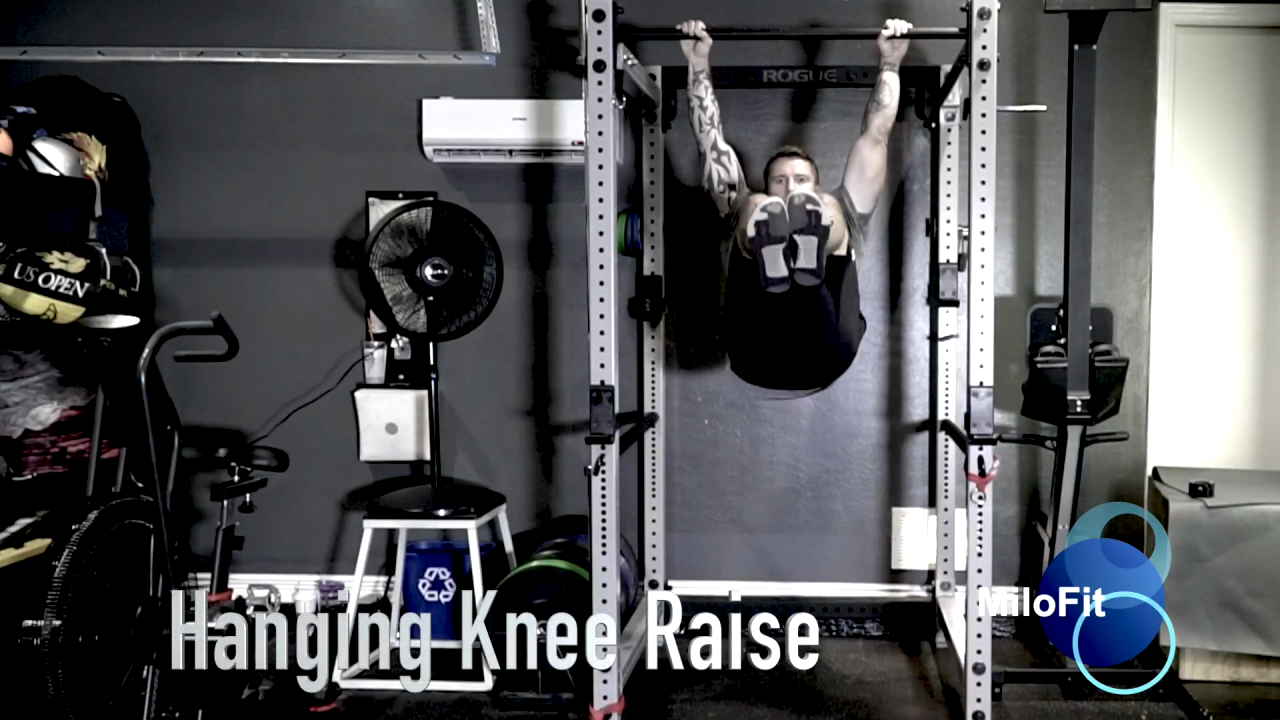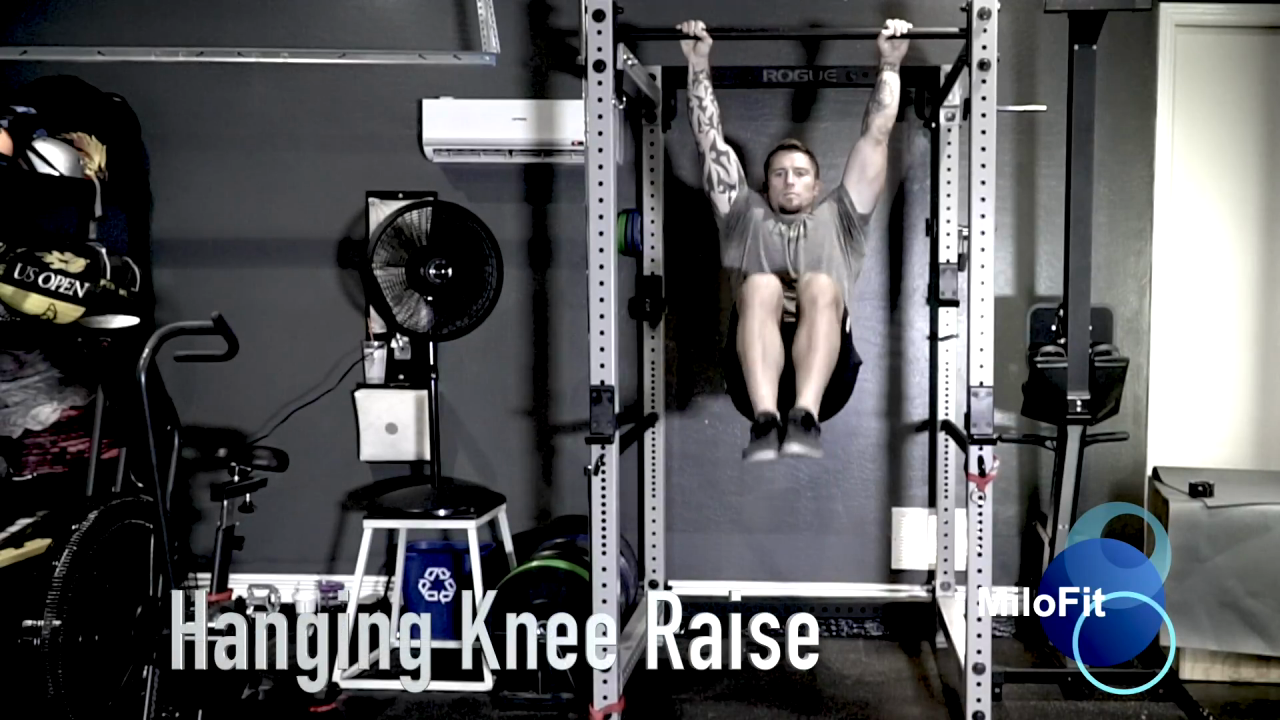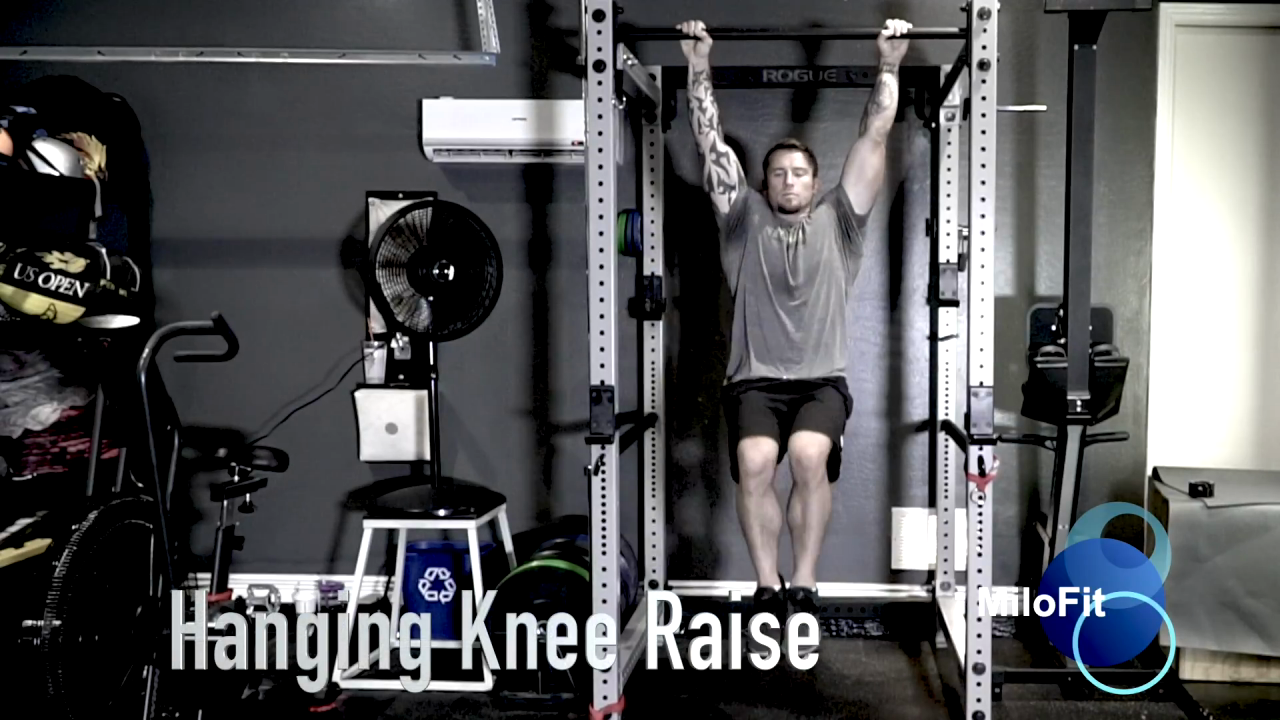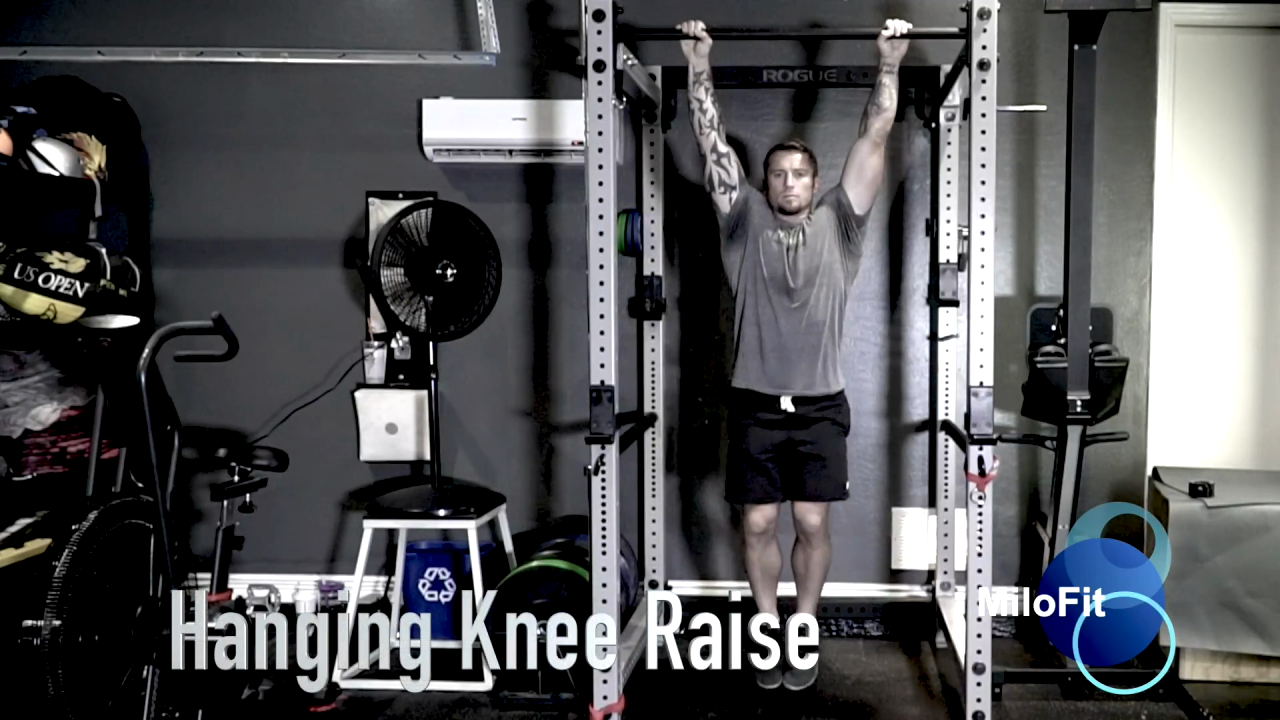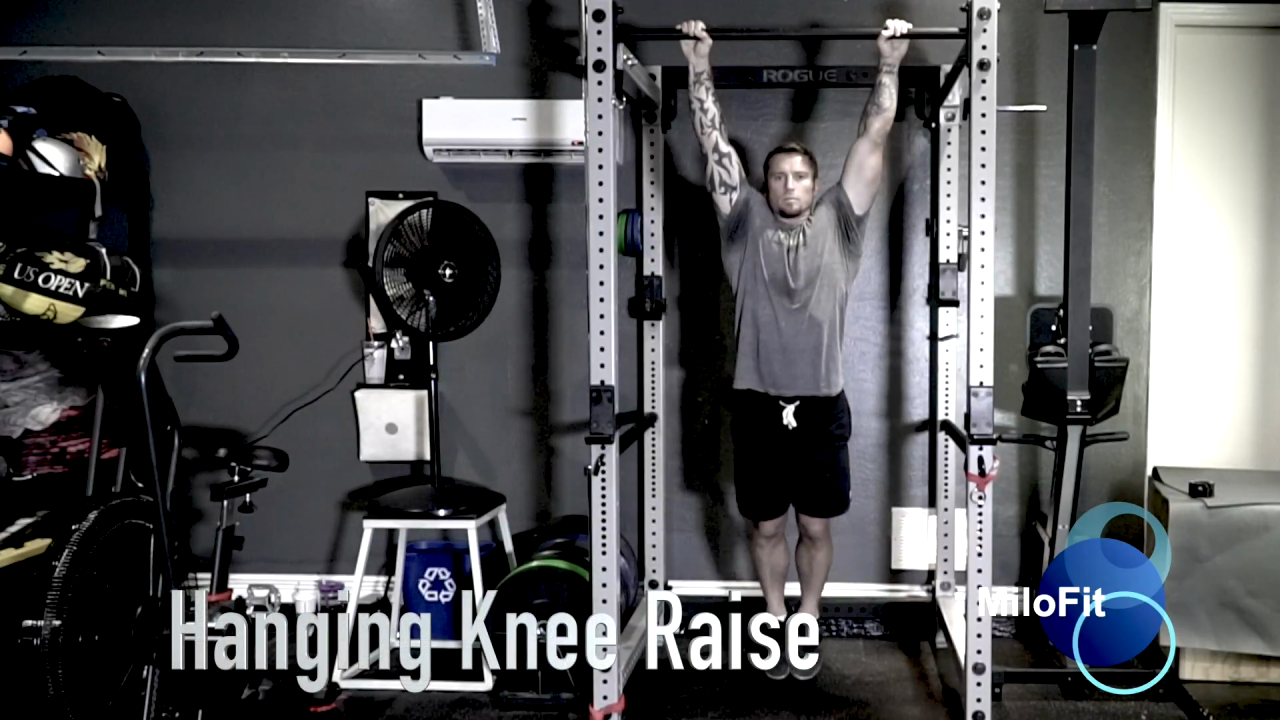
dt=0.3s
person 1, frame 1
left shoulder: (838, 212)
right shoulder: (747, 211)
left elbow: (875, 137)
right elbow: (712, 142)
left wrist: (889, 65)
right wrist: (699, 66)
left hip: (825, 344)
right hip: (758, 345)
left knee: (826, 206)
right knee: (755, 208)
left ankle: (811, 250)
right ankle: (768, 244)
person 1, frame 2
left shoulder: (838, 214)
right shoulder: (746, 215)
left elbow: (875, 138)
right elbow: (711, 142)
left wrist: (889, 64)
right wrist: (698, 66)
left hip: (822, 328)
right hip: (764, 327)
left knee: (819, 287)
right knee: (762, 289)
left ankle: (803, 418)
right ankle: (766, 422)
person 1, frame 3
left shoulder: (838, 218)
right shoulder: (743, 219)
left elbow: (873, 138)
right elbow: (711, 144)
left wrist: (889, 65)
right wrist: (699, 67)
left hip: (821, 385)
right hip: (754, 383)
left knee: (809, 455)
right knee: (754, 460)
left ankle: (802, 590)
right ankle: (768, 590)
person 1, frame 4
left shoulder: (839, 219)
right shoulder: (745, 218)
left elbow: (873, 139)
right elbow: (713, 143)
left wrist: (889, 66)
right wrist: (699, 67)
left hip: (820, 404)
right hip: (755, 402)
left knee: (812, 523)
right knee: (758, 523)
right ankle: (769, 630)
person 1, frame 5
left shoulder: (839, 220)
right shoulder: (745, 220)
left elbow: (872, 140)
right elbow: (715, 144)
left wrist: (889, 65)
right wrist: (700, 67)
left hip: (822, 407)
right hip: (758, 406)
left knee: (815, 527)
right knee: (766, 527)
left ankle: (807, 624)
right ankle: (776, 621)
